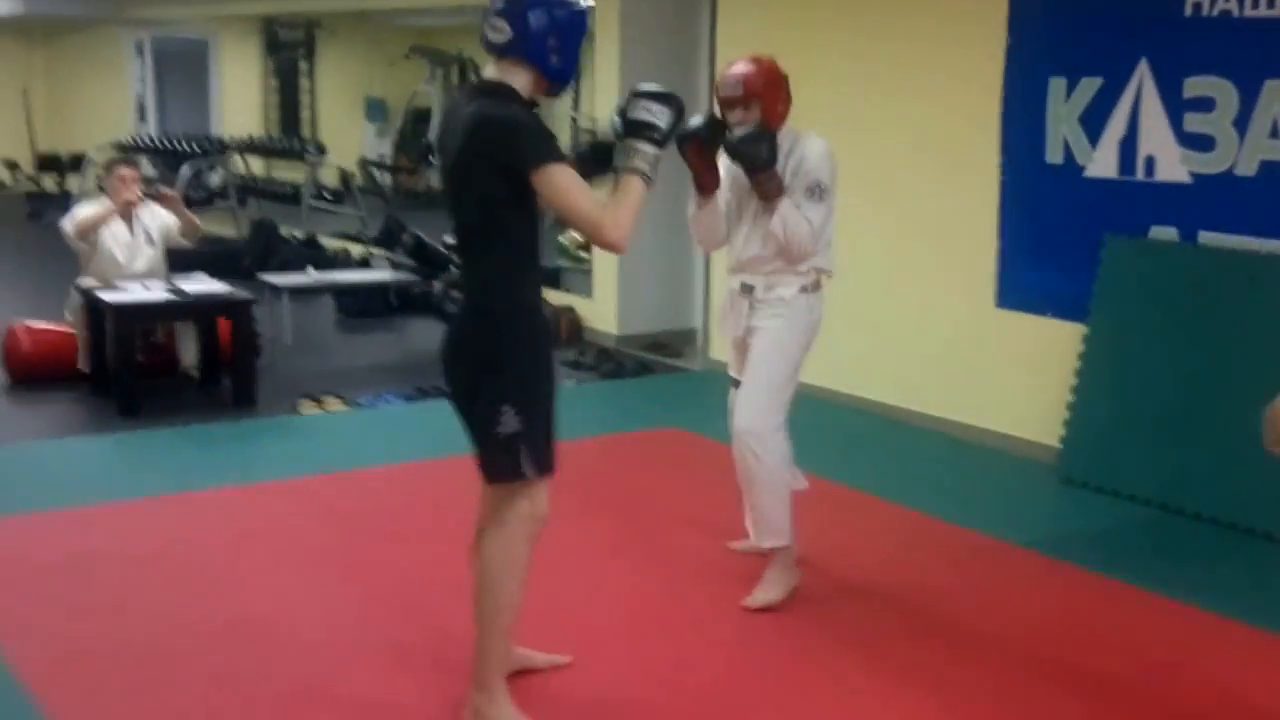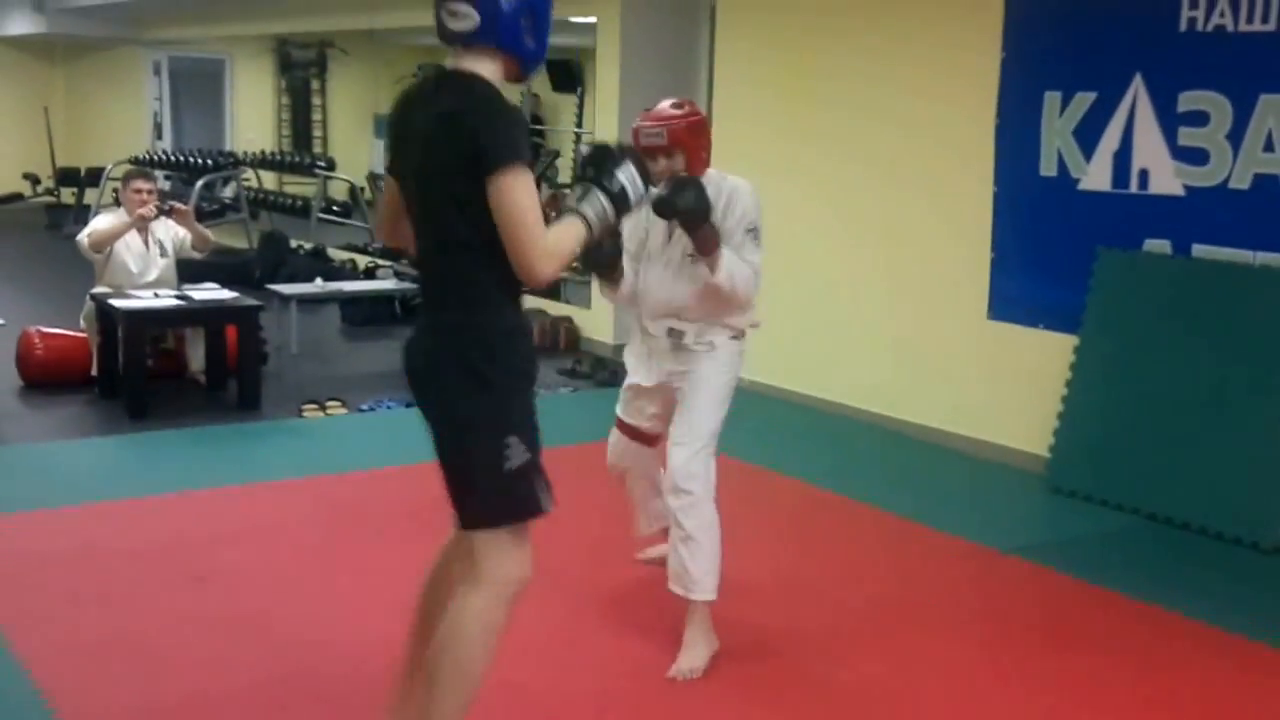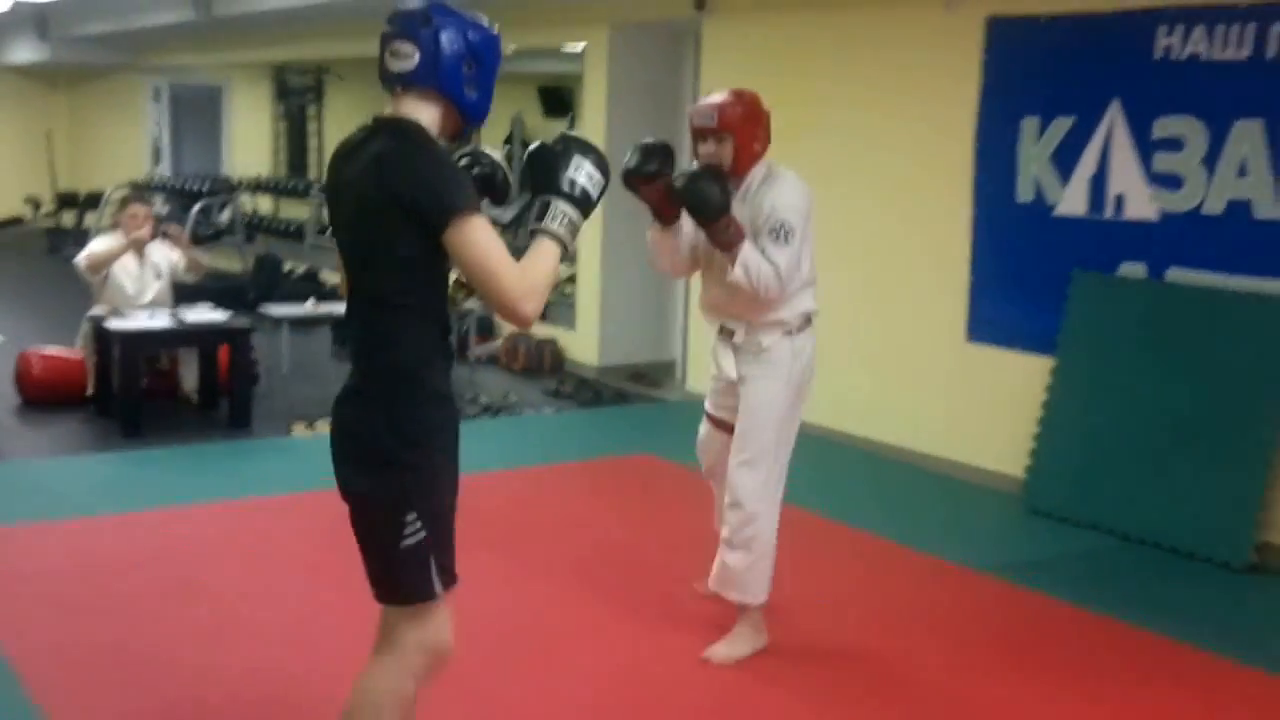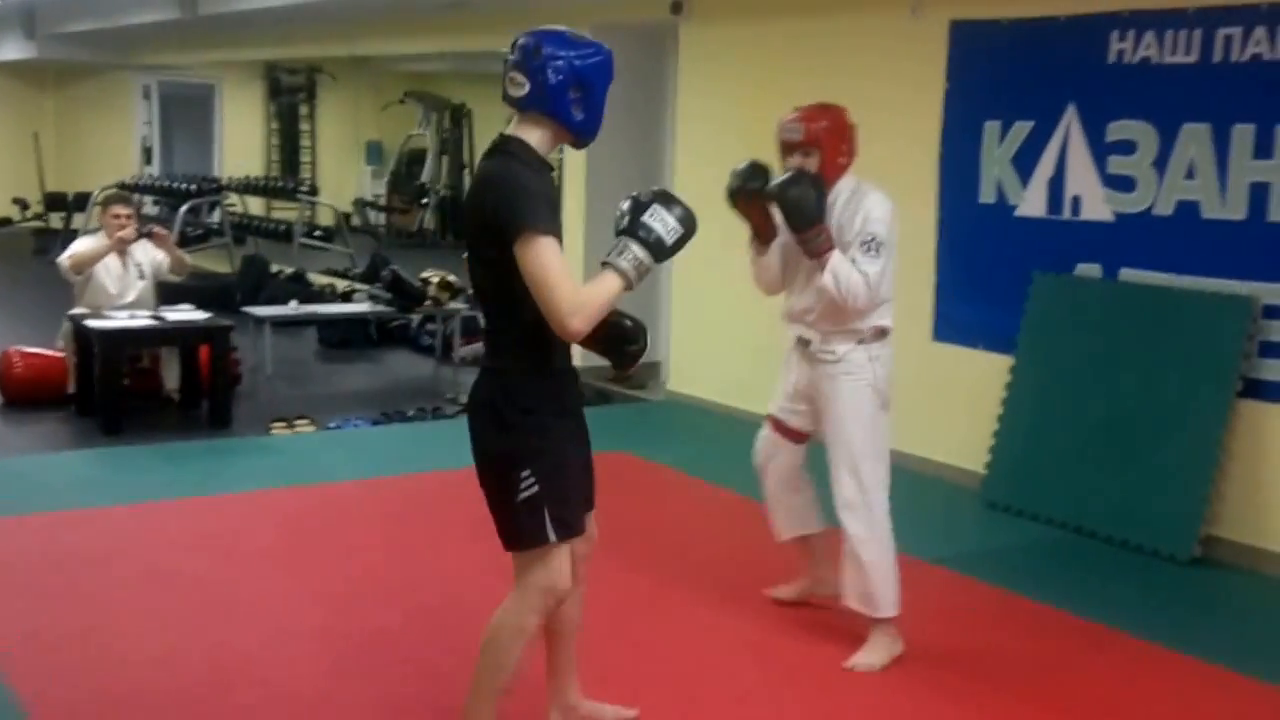
dt=1s
person 1, frame 1
left shoulder: (468, 112)
right shoulder: (513, 124)
right elbow: (610, 232)
left wrist: (572, 168)
right wrist: (641, 149)
left hip: (490, 326)
right hip: (503, 334)
left knee: (506, 503)
right knee: (519, 514)
left ankle: (499, 649)
person 1, frame 2
left shoulder: (416, 106)
right shoulder: (496, 118)
left elbow: (392, 229)
right elbow: (538, 262)
right wrist: (600, 200)
left hip: (438, 346)
right hip: (483, 356)
left knee: (476, 535)
right knee: (500, 568)
person 1, frame 3
left shoulder: (354, 157)
right shoulder: (427, 167)
right elbow: (520, 302)
right wrist: (560, 211)
left hip: (380, 412)
right hip: (401, 425)
left knee: (413, 612)
right knee: (420, 637)
person 1, frame 4
left shoulder: (510, 171)
right shoulder: (515, 182)
right elbow: (569, 315)
left wrist: (600, 333)
right wrist: (636, 250)
left hip: (547, 394)
right hip: (519, 405)
left knee: (574, 552)
right knee: (542, 581)
person 2, frame 1
left shoulder: (810, 154)
right shoulder: (734, 156)
left elbow: (803, 241)
right elbow: (710, 237)
left wrist: (767, 179)
right wrist: (705, 174)
left hip: (787, 302)
right hip: (745, 300)
left knee: (755, 427)
right knee: (751, 422)
left ankle: (782, 561)
right ankle: (773, 532)
person 2, frame 2
left shoulder: (733, 195)
right shoulder: (641, 202)
left elbow: (743, 287)
right elbow: (625, 288)
left wrist: (701, 232)
right wrist: (605, 264)
left hip: (710, 352)
right hip: (651, 347)
left knee: (686, 473)
right knee: (627, 455)
left ankle: (700, 625)
right ankle: (676, 540)
person 2, frame 3
left shoulder: (783, 191)
right shoulder: (714, 190)
left elbow: (770, 284)
right elbow: (676, 263)
left wrist: (720, 224)
right wrist: (662, 205)
left hip: (777, 348)
right hip: (735, 344)
left knee: (750, 480)
right knee: (716, 455)
left ankle: (751, 620)
right ankle: (743, 567)
person 2, frame 4
left shoulder: (870, 206)
right shoulder: (802, 204)
left elbow: (857, 295)
right elbow: (772, 281)
left wrist: (813, 232)
right wrist: (760, 221)
left hip: (853, 360)
right hip: (809, 353)
left knee: (858, 493)
right knee: (773, 456)
left ankle: (885, 627)
right ankle: (818, 572)
person 3, frame 1
left shoulder: (154, 211)
right shoulder: (91, 211)
left elbow: (193, 235)
right elbow: (74, 233)
left wrist: (179, 210)
right wrist: (117, 208)
right knee: (83, 297)
left ankle: (192, 365)
person 3, frame 2
left shoulder: (167, 225)
right shoulder: (107, 221)
left elbow: (205, 247)
right elbow: (90, 244)
left wrist: (190, 224)
right wrist: (132, 223)
right knee: (97, 310)
left ankle: (200, 370)
person 3, frame 3
left shoulder: (163, 248)
right shoulder: (105, 244)
left elbow: (199, 270)
right elbow: (87, 266)
left wrist: (185, 247)
right wrist: (127, 245)
left ankle: (192, 389)
person 3, frame 4
left shoulder: (146, 248)
right shoulder: (87, 244)
left elbow: (182, 271)
right elbow: (70, 267)
left wrist: (169, 248)
right wrist: (112, 245)
right knee: (74, 326)
left ankle: (175, 388)
